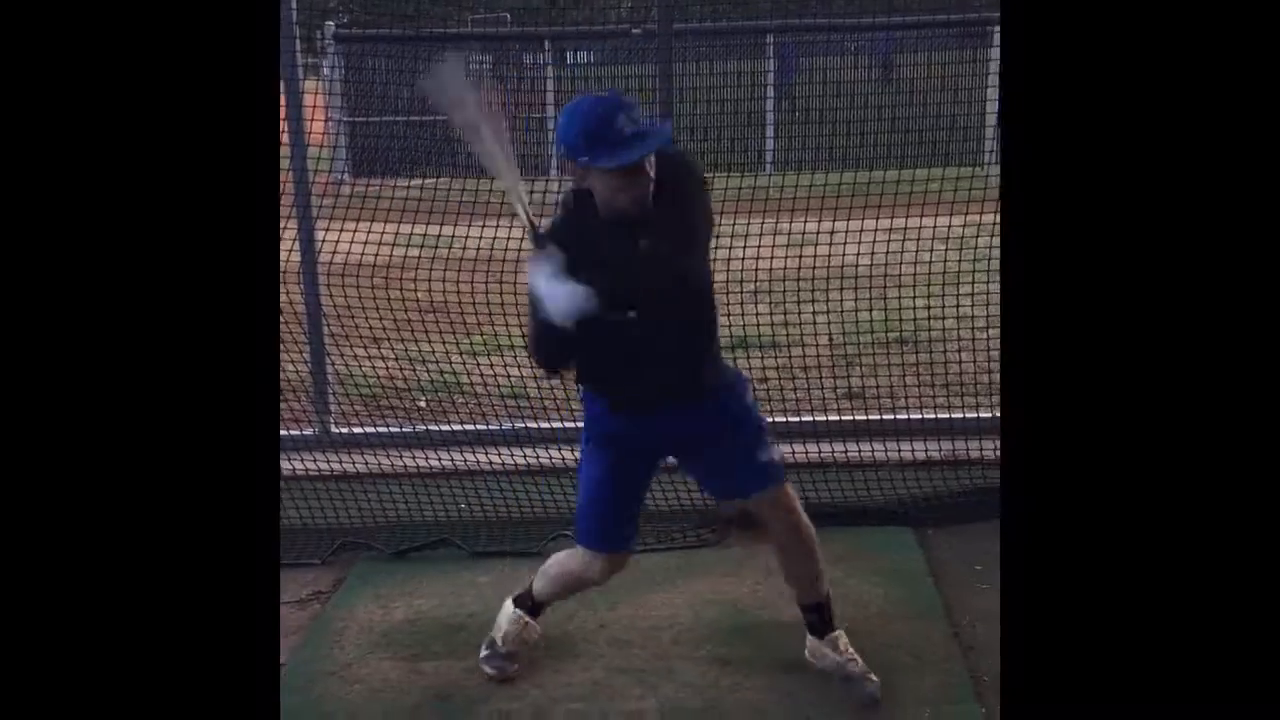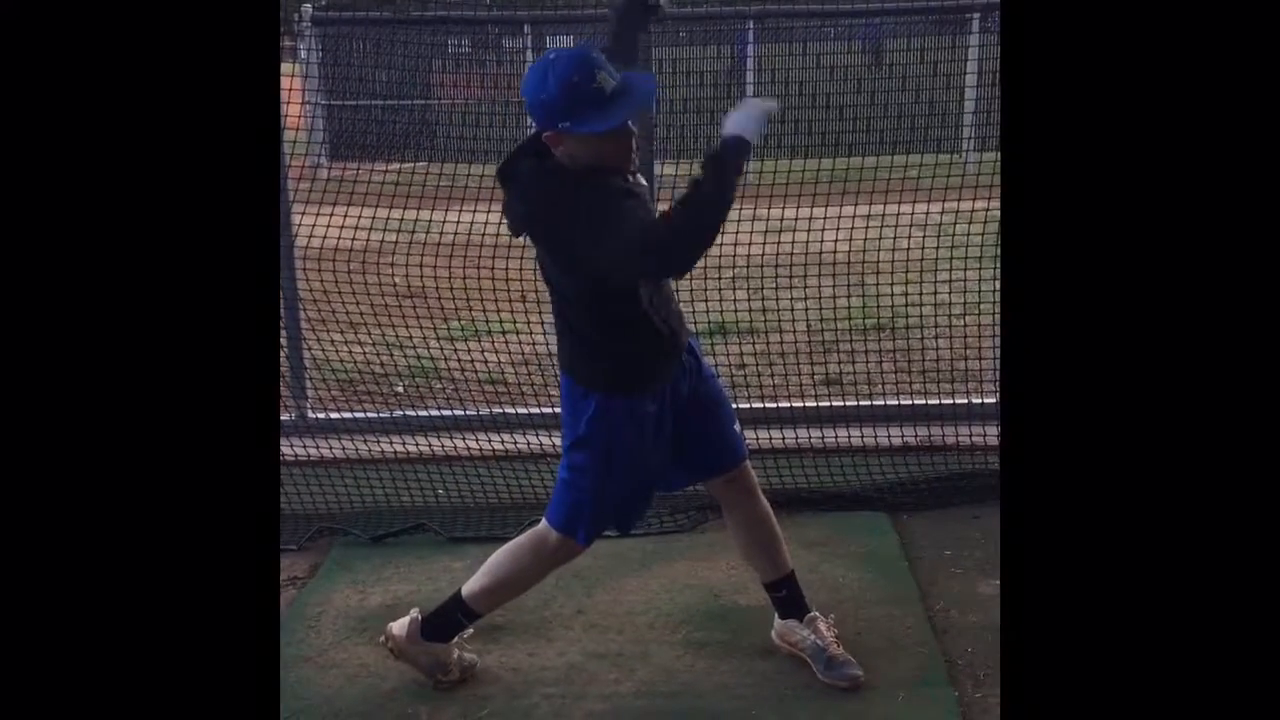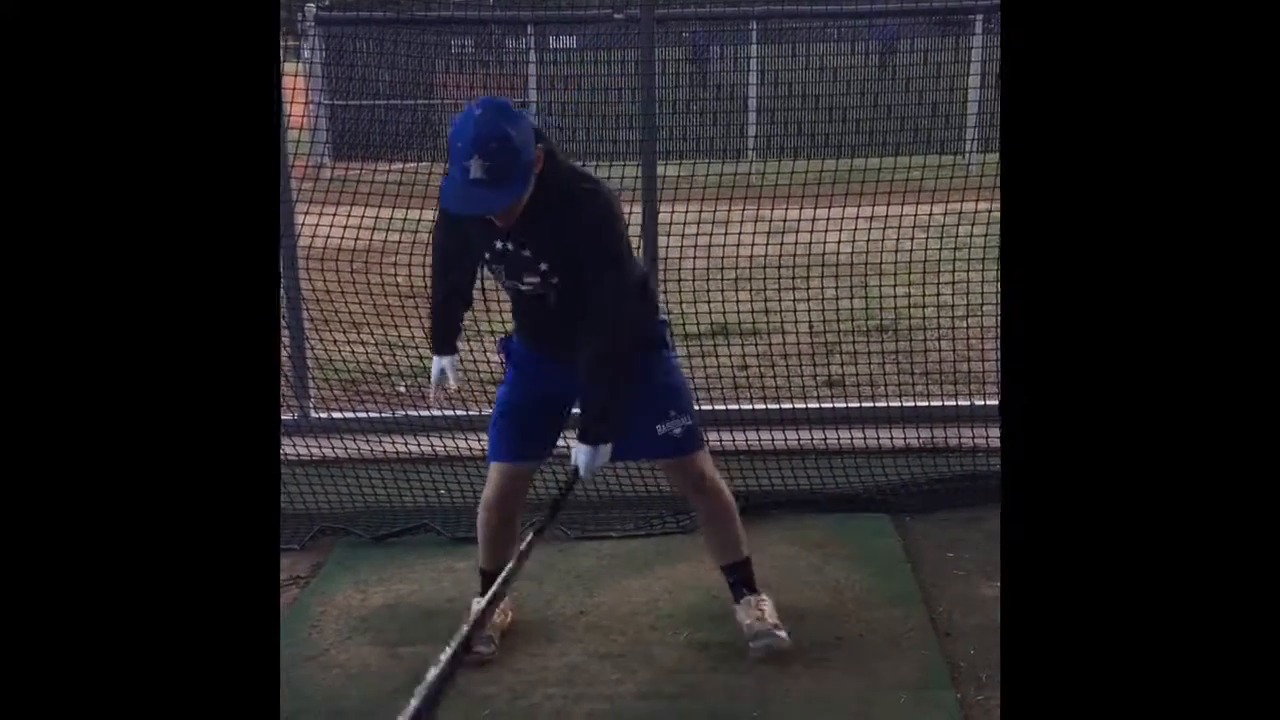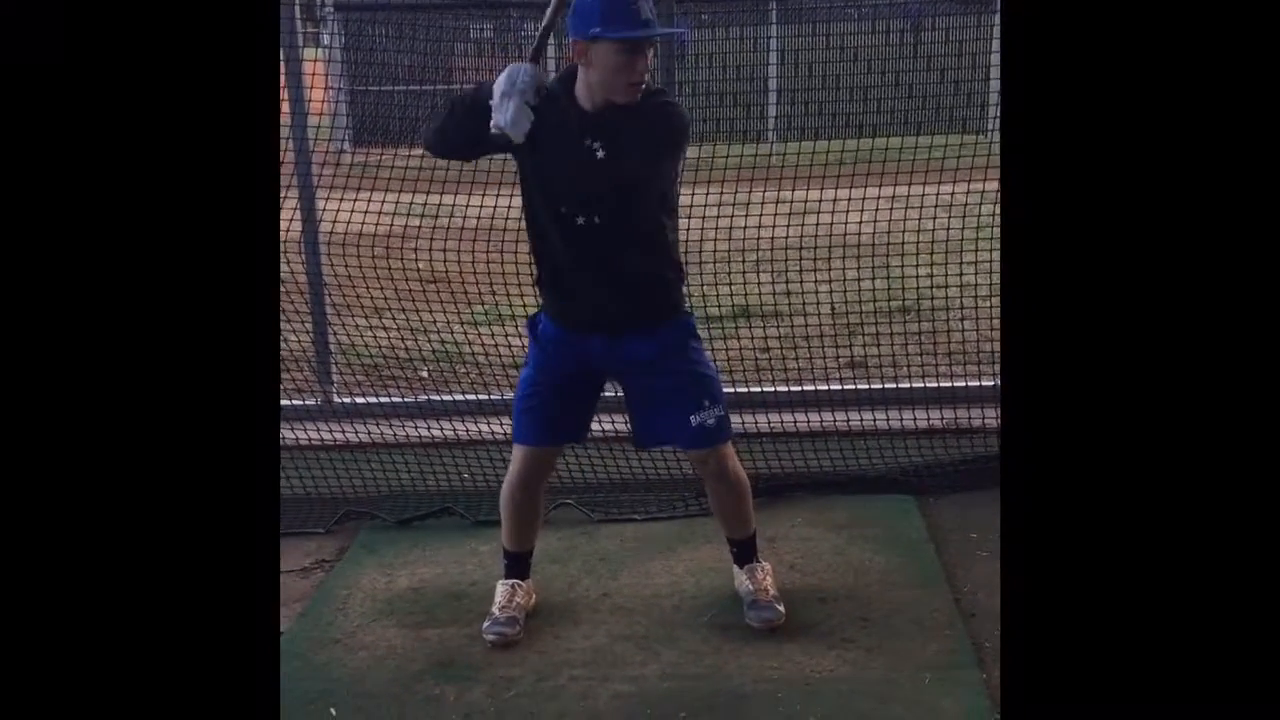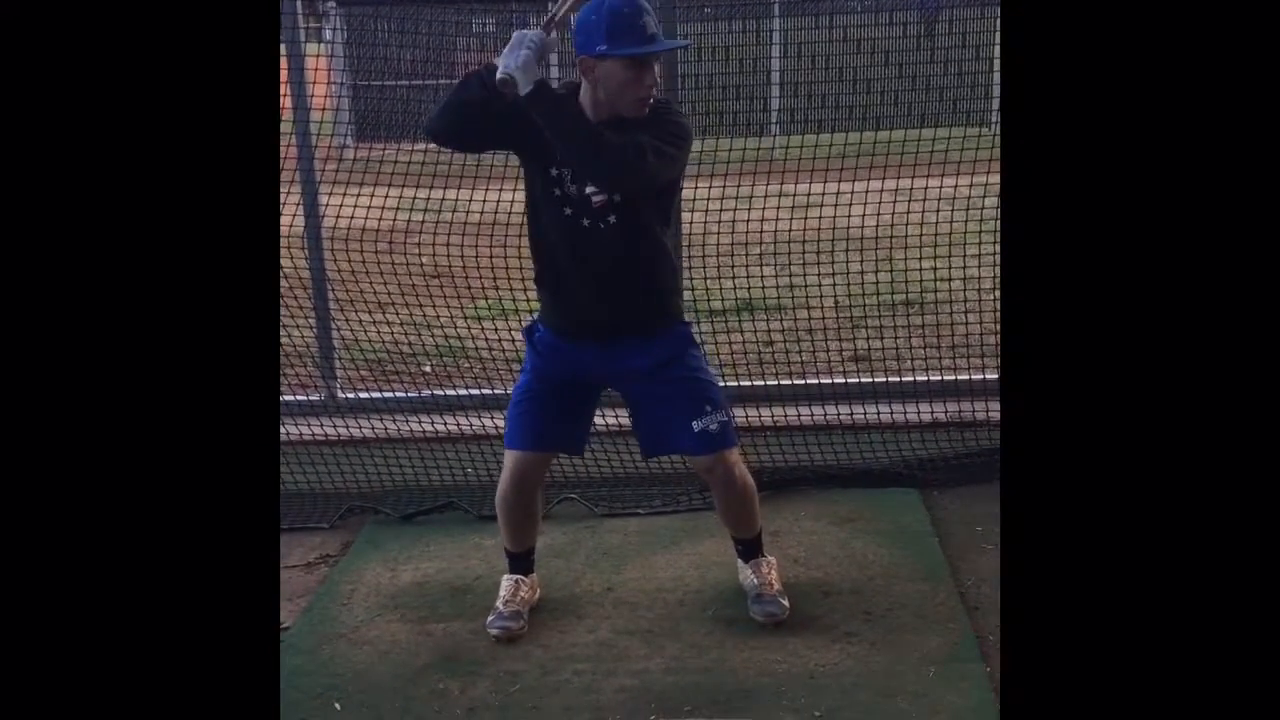
dt=1s
person 1, frame 1
left shoulder: (676, 179)
right shoulder: (565, 241)
left elbow: (665, 278)
right elbow: (552, 356)
left wrist: (589, 296)
right wrist: (561, 304)
left hip: (700, 383)
right hip: (622, 409)
left knee: (779, 509)
right knee: (598, 559)
left ankle: (823, 638)
right ankle: (523, 610)
person 1, frame 2
left shoulder: (585, 156)
right shoulder: (569, 206)
right elbow: (672, 251)
right wrist: (734, 139)
left hip: (669, 357)
right hip: (614, 388)
left knee: (737, 482)
right knee: (568, 535)
left ankle: (793, 619)
right ankle: (424, 631)
person 1, frame 3
left shoulder: (588, 207)
right shoulder: (463, 204)
left elbow: (612, 323)
right elbow: (453, 270)
left wrist: (598, 429)
right wrist: (444, 346)
left hip: (629, 344)
right hip: (539, 348)
left knee: (692, 469)
right knee: (504, 483)
left ankle: (747, 597)
right ankle: (489, 601)
person 1, frame 4
left shoulder: (661, 118)
right shoulder: (537, 107)
left elbow: (617, 192)
right elbow: (439, 140)
left wrist: (527, 134)
right wrist: (490, 94)
left hip: (654, 326)
right hip: (566, 326)
left knee: (714, 454)
right knee: (529, 460)
left ankle: (749, 567)
right ankle: (516, 581)
person 1, frame 5
left shoulder: (665, 127)
right shoulder: (541, 116)
left elbow: (619, 169)
right elbow: (446, 128)
left wrist: (535, 93)
right wrist: (498, 70)
left hip: (654, 335)
right hip: (564, 335)
left knee: (721, 462)
right knee: (520, 470)
left ankle: (754, 562)
right ankle: (520, 575)
